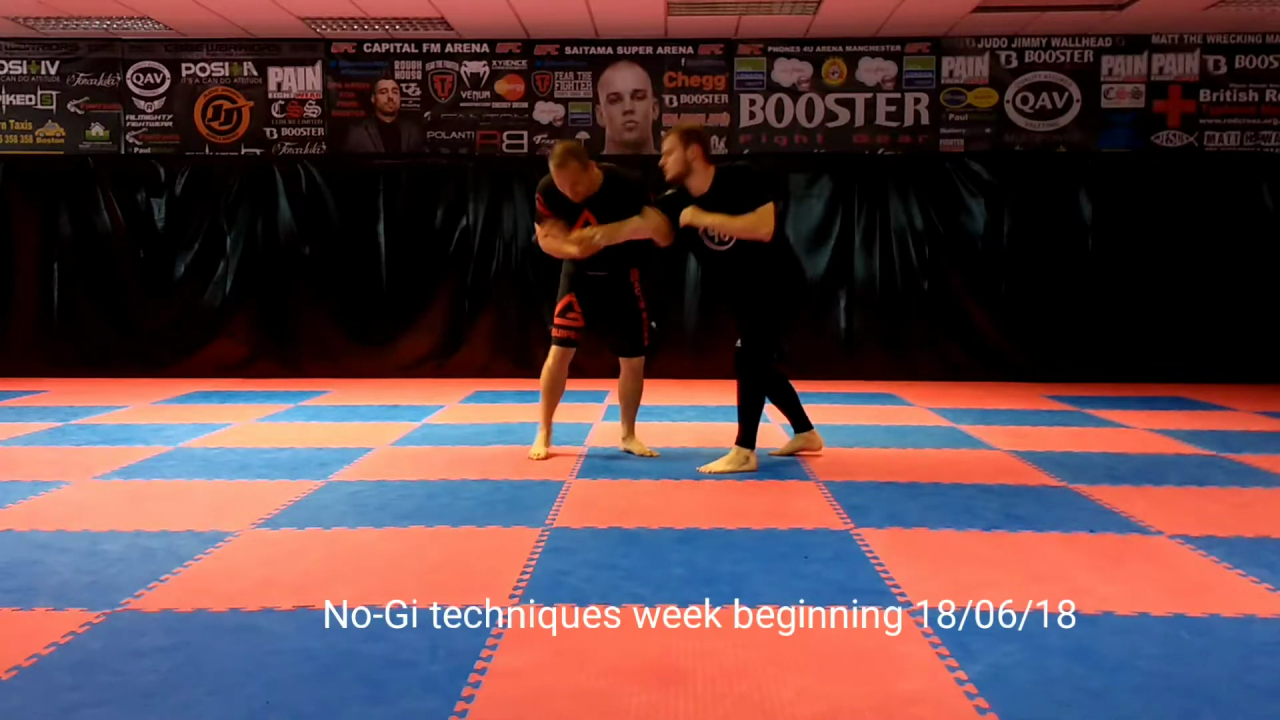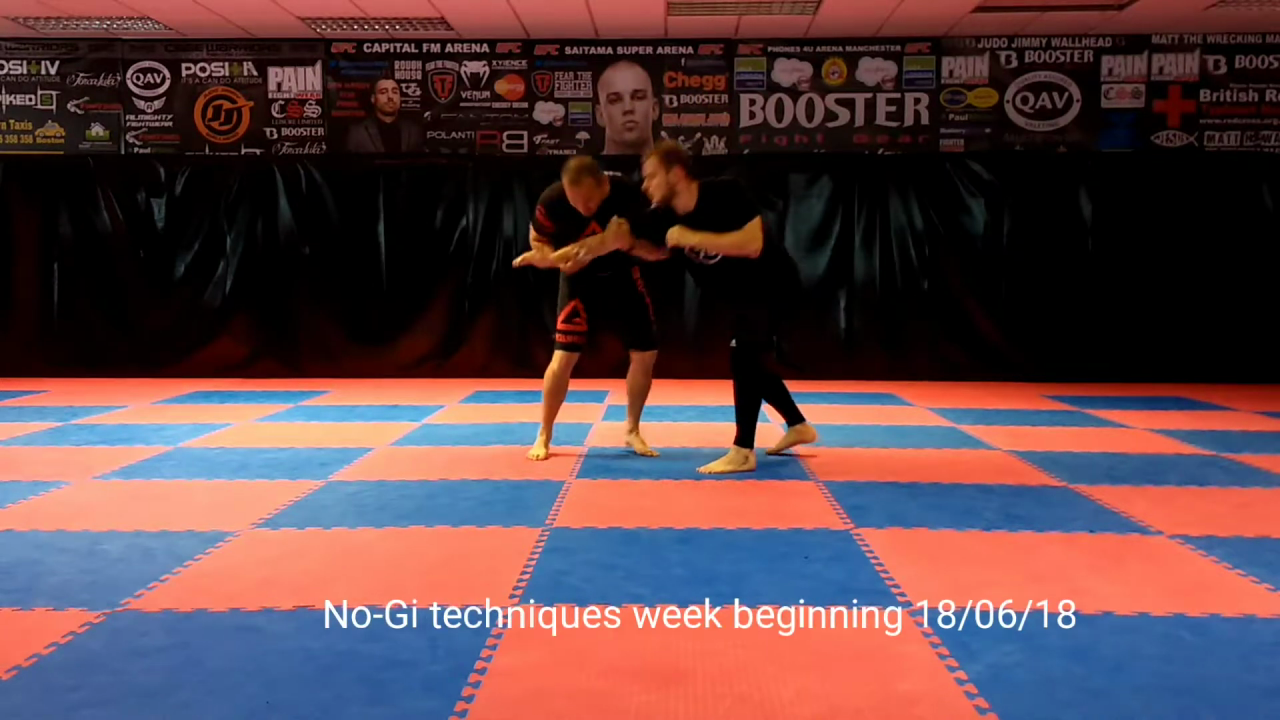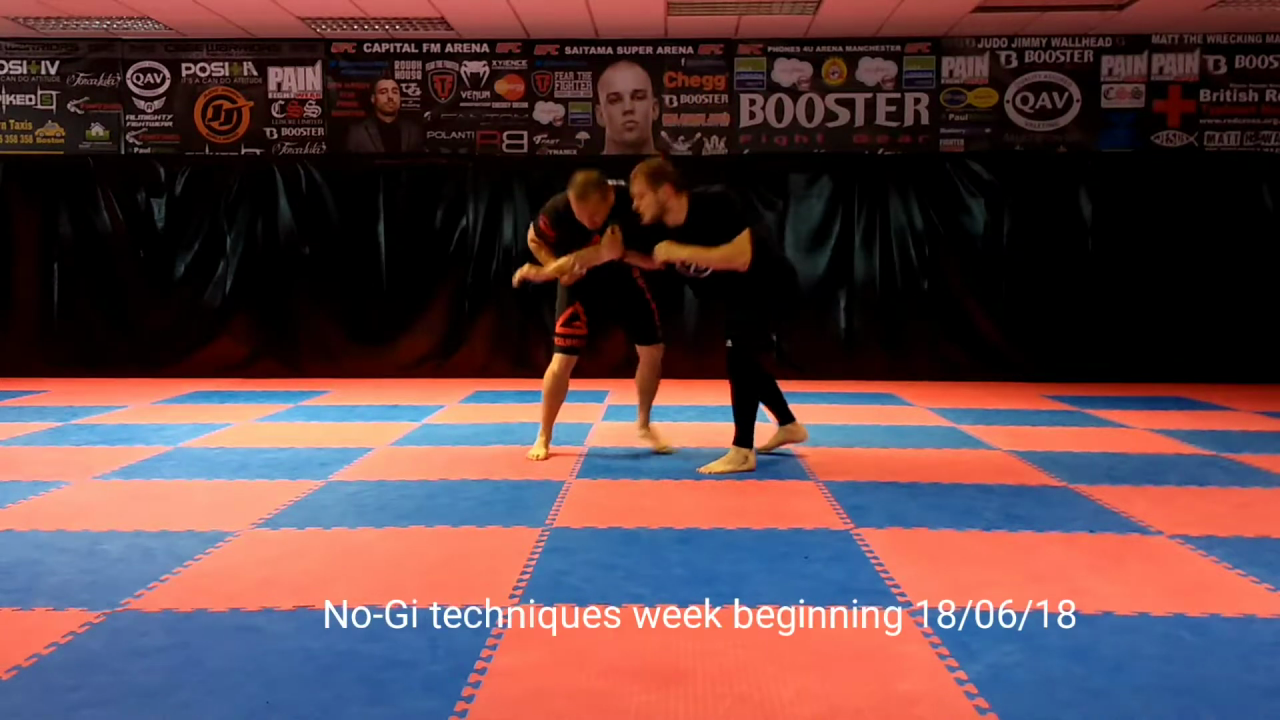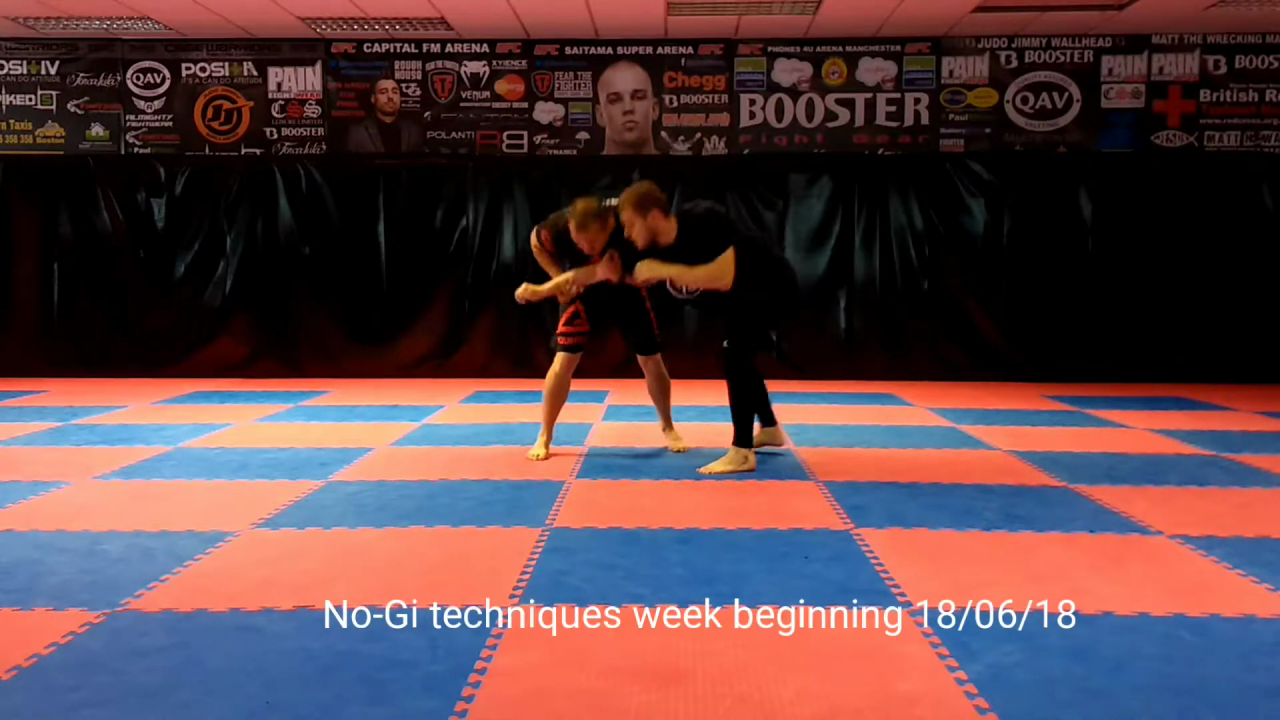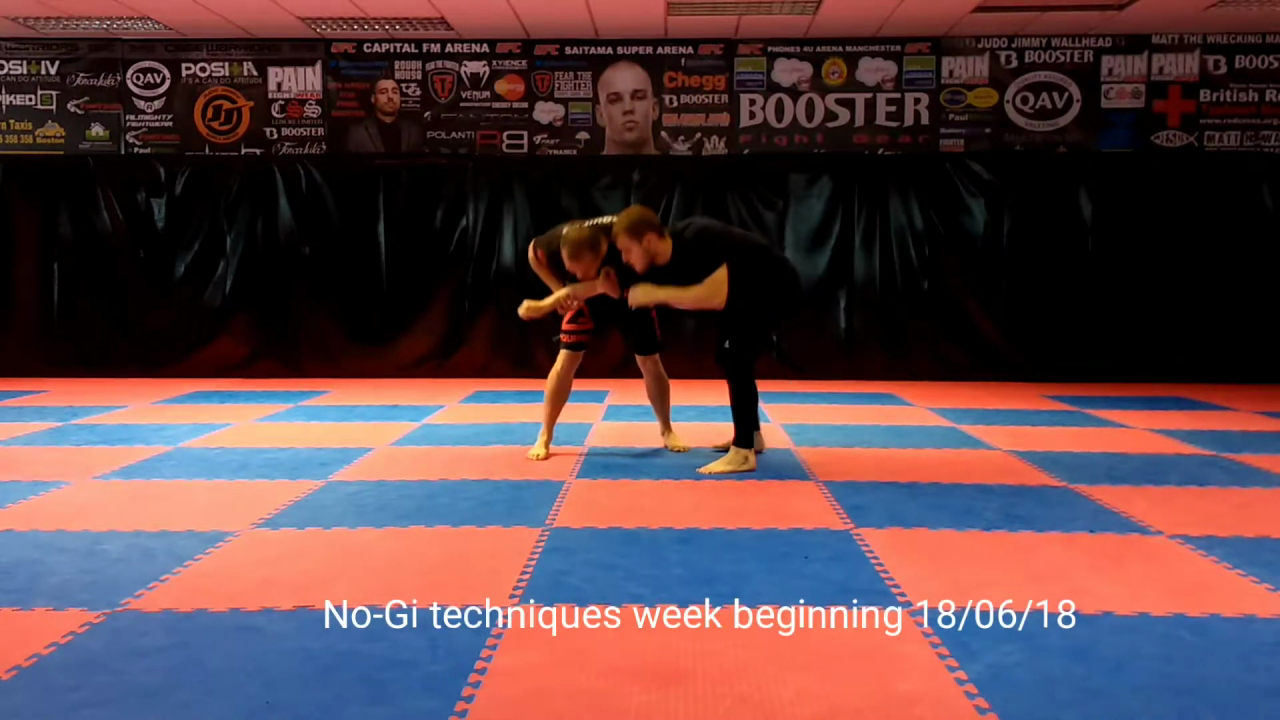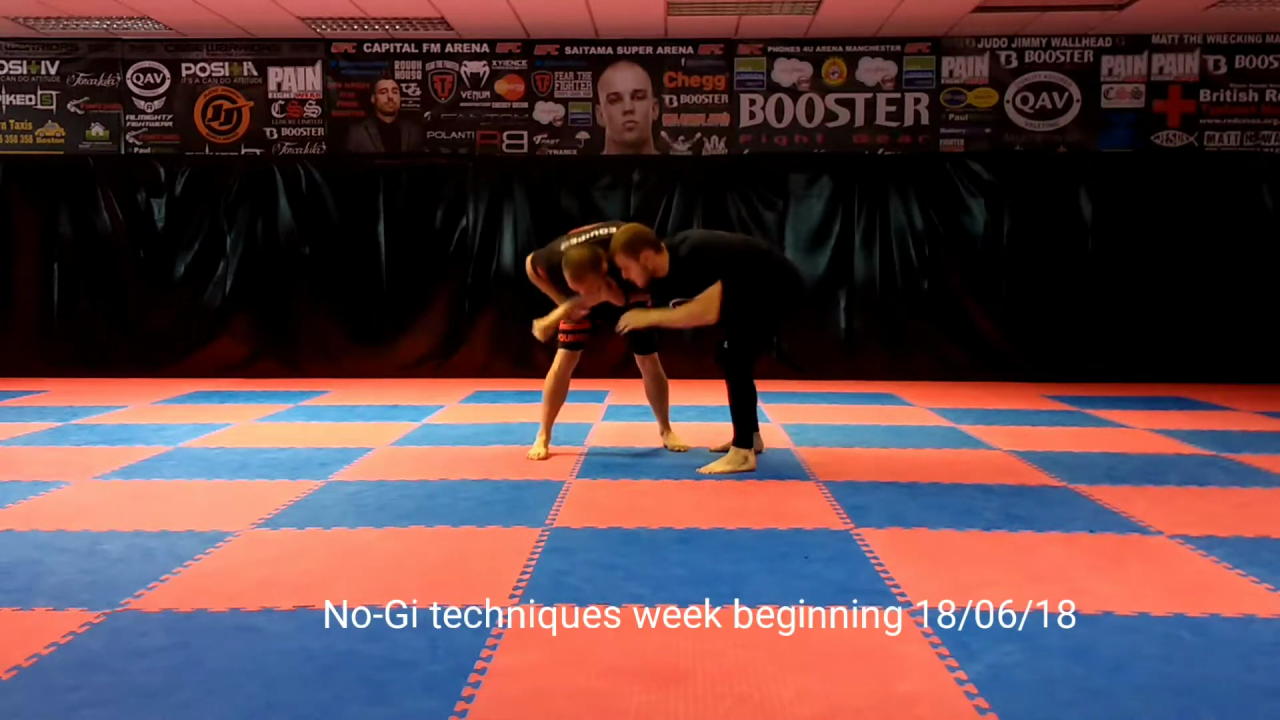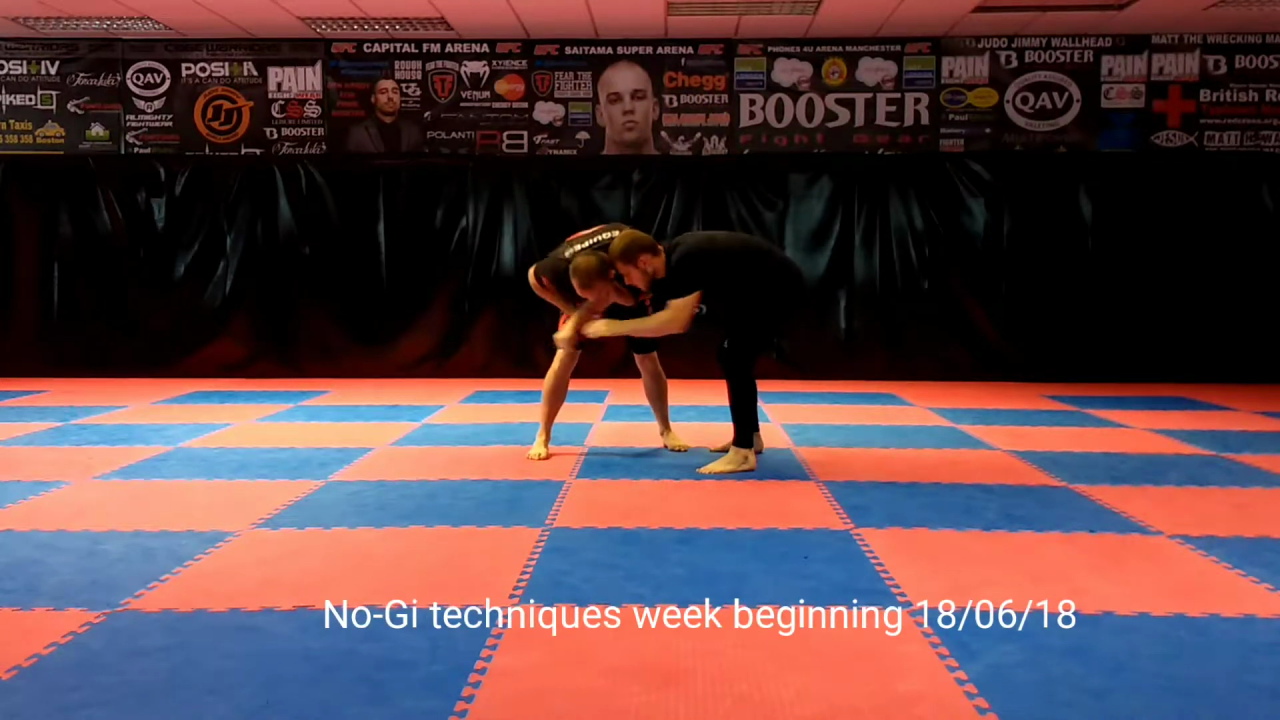
dt=0.1s
person 1, frame 1
left shoulder: (739, 180)
right shoulder: (675, 203)
left elbow: (764, 228)
left wrist: (706, 217)
left hip: (775, 283)
right hip: (743, 291)
left knee: (749, 357)
right knee: (761, 363)
left ankle: (744, 452)
right ankle: (805, 434)
person 1, frame 2
left shoulder: (725, 194)
right shoulder: (666, 219)
left elbow: (753, 244)
left wrist: (693, 237)
left hip: (771, 284)
right hip: (741, 291)
left knee: (744, 356)
right knee: (754, 362)
left ankle: (742, 452)
right ankle: (798, 426)
person 1, frame 3
left shoulder: (714, 204)
right shoulder: (659, 230)
left elbow: (742, 257)
left wrist: (682, 252)
left hip: (767, 287)
right hip: (741, 294)
left knee: (740, 356)
right knee: (747, 359)
left ankle: (742, 453)
right ankle: (789, 426)
person 1, frame 4
left shoulder: (703, 221)
right shoulder: (652, 250)
left elbow: (724, 276)
left wrist: (665, 270)
left hip: (770, 286)
right hip: (742, 295)
left knee: (737, 356)
right knee: (739, 359)
left ankle: (742, 452)
right ankle: (768, 427)
person 1, frame 5
left shoulder: (698, 240)
right shoulder: (657, 265)
left elbow: (716, 296)
left wrist: (658, 294)
left hip: (773, 289)
right hip: (750, 294)
left knee: (736, 357)
right knee: (731, 356)
left ankle: (743, 452)
right ankle: (751, 432)
person 1, frame 6
left shoulder: (693, 255)
right shoulder: (659, 276)
left elbow: (708, 312)
left wrist: (651, 316)
left hip: (777, 289)
right hip: (750, 295)
left knee: (736, 359)
right knee: (730, 357)
left ankle: (743, 452)
right ankle: (750, 434)
person 1, frame 7
left shoulder: (686, 261)
right shoulder: (673, 259)
left elbow: (675, 323)
left wrist: (614, 327)
left hip: (778, 290)
right hip: (757, 293)
left knee: (736, 360)
right knee: (732, 358)
left ankle: (743, 452)
right ankle: (750, 435)
person 2, frame 1
left shoulder: (625, 185)
right shoulder: (548, 191)
left elbow: (666, 235)
right elbow: (546, 240)
left wrist: (657, 230)
right wrist: (576, 249)
left hip: (622, 275)
right hip: (579, 275)
left knee: (633, 360)
right knee: (561, 352)
left ankle: (628, 435)
right ankle: (544, 434)
person 2, frame 2
left shoulder: (628, 195)
right shoulder: (551, 201)
left elbow: (659, 251)
right elbow: (537, 242)
left wrist: (626, 243)
right wrist: (562, 261)
left hip: (622, 275)
right hip: (580, 279)
left knee: (645, 354)
right knee: (564, 357)
left ankle: (632, 431)
right ankle: (544, 437)
person 2, frame 3
left shoulder: (632, 205)
right shoulder: (557, 211)
left elbow: (653, 259)
right elbow: (535, 240)
left wrist: (622, 253)
right wrist: (557, 269)
left hip: (623, 278)
right hip: (580, 283)
left knee: (652, 350)
right knee: (564, 359)
left ankle: (644, 425)
right ankle: (543, 438)
person 2, frame 4
right shoulder: (560, 227)
right elbow: (536, 243)
left wrist: (618, 273)
right wrist: (560, 281)
left hip: (625, 285)
right hip: (584, 288)
left knee: (651, 360)
right knee: (565, 359)
left ankle: (667, 427)
right ankle: (544, 438)
person 2, frame 5
right shoulder: (556, 243)
right elbow: (534, 252)
left wrist: (616, 288)
right wrist: (560, 289)
right hip: (580, 294)
left knee: (650, 361)
right knee: (568, 358)
left ankle: (666, 430)
right ankle: (544, 438)
person 2, frame 6
right shoulder: (557, 258)
right elbow: (531, 266)
left wrist: (621, 296)
right wrist: (564, 302)
left hip: (627, 292)
left knee: (649, 361)
right knee: (565, 357)
left ankle: (665, 430)
right ankle: (543, 437)
person 2, frame 7
right shoulder: (560, 266)
right elbow: (534, 279)
left wrist: (628, 297)
right wrist: (572, 310)
left hip: (626, 291)
left knee: (649, 361)
right knee: (565, 357)
left ankle: (665, 431)
right ankle: (542, 438)
